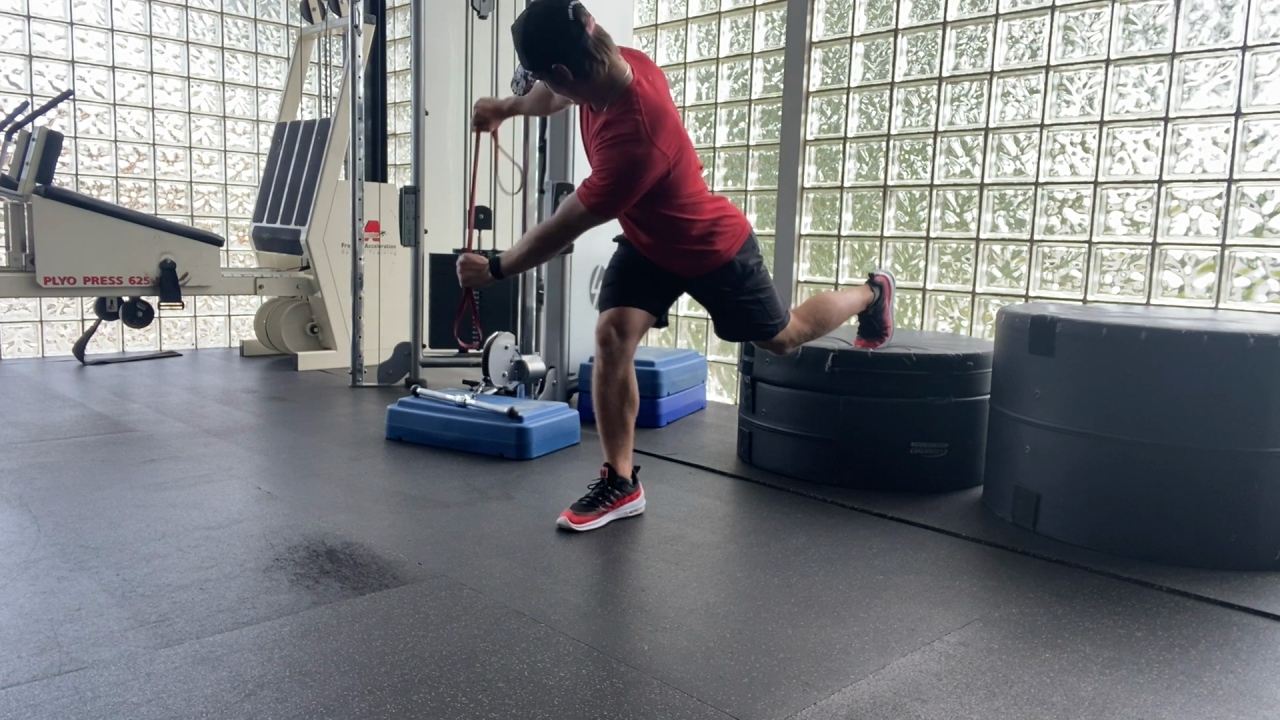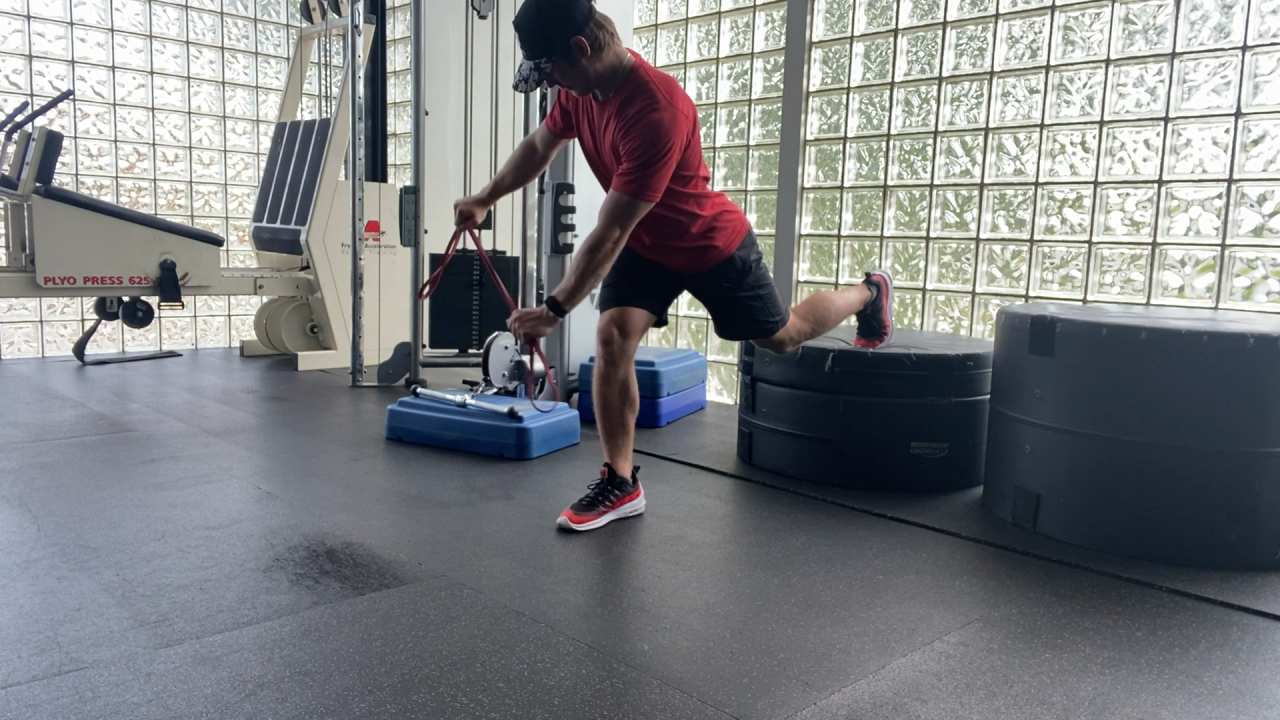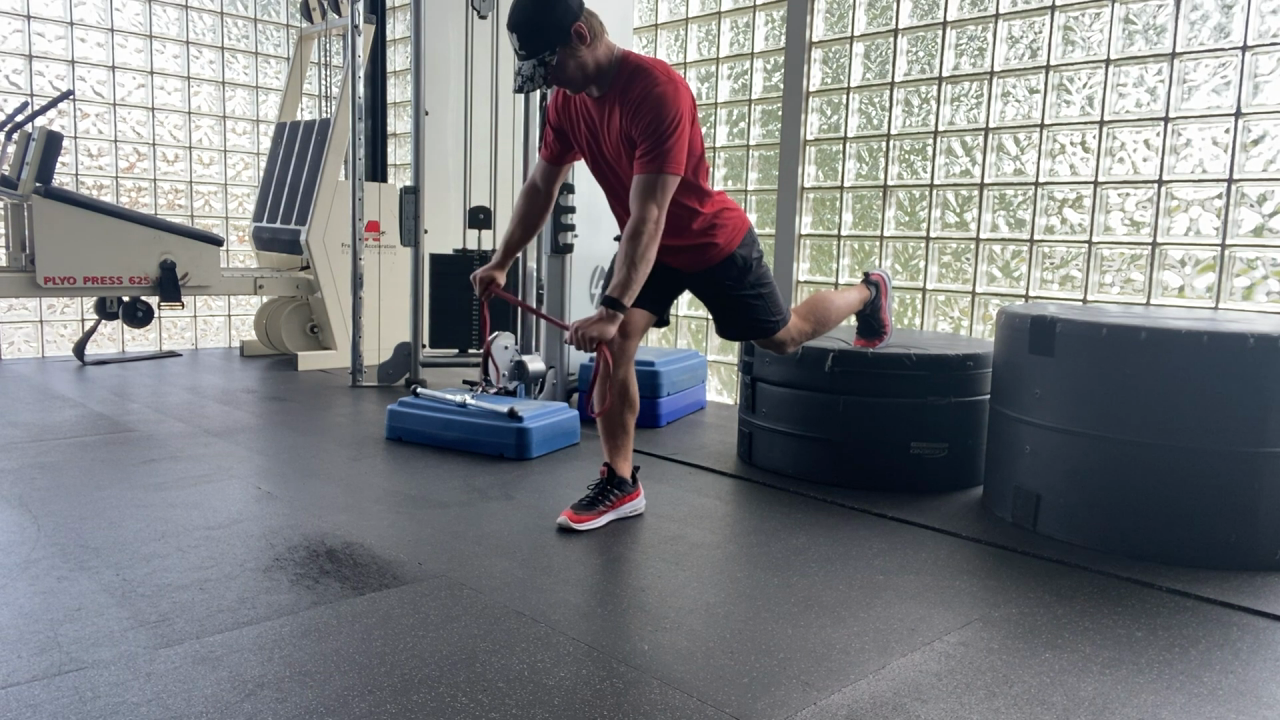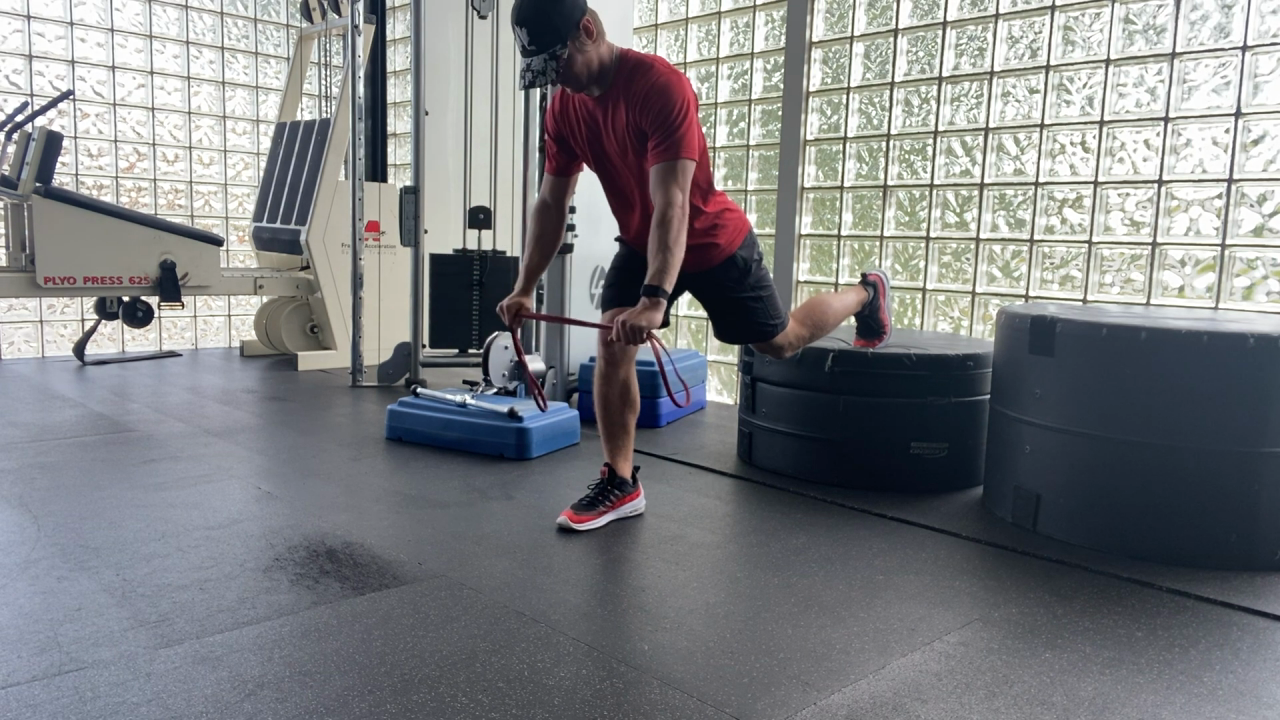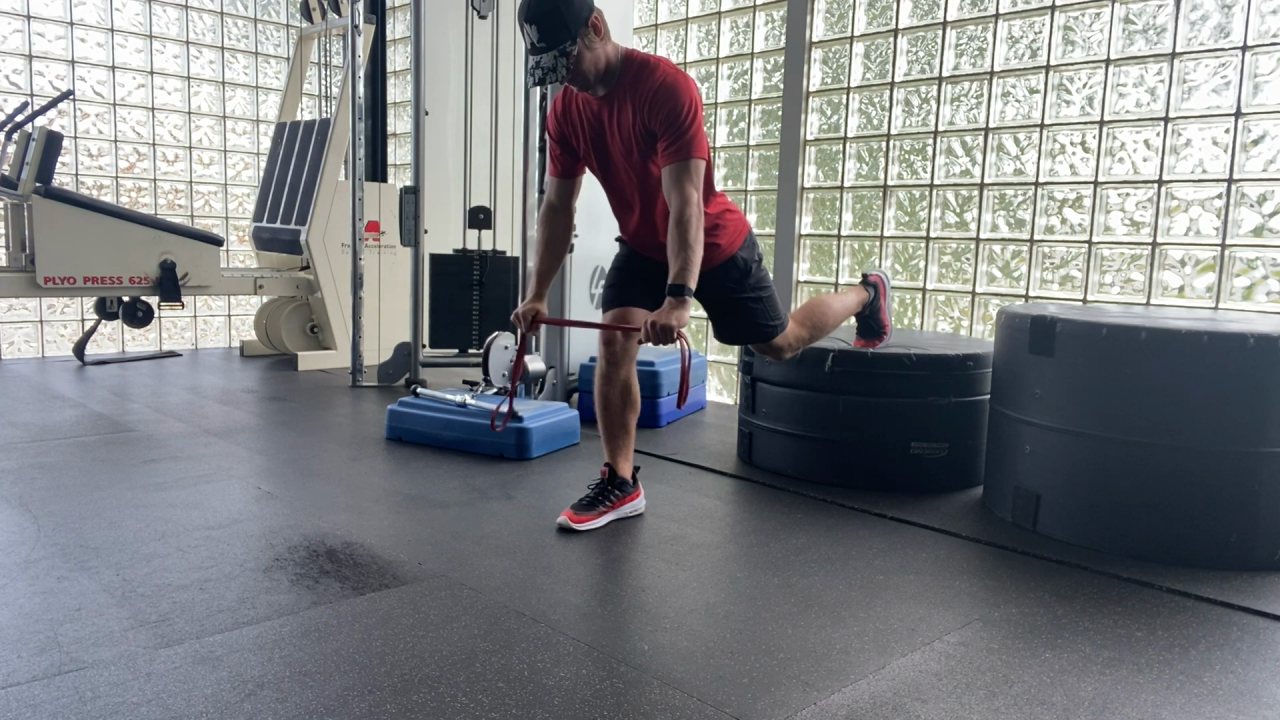
dt=0.3s
person 1, frame 1
left shoulder: (637, 138)
right shoulder: (614, 64)
left elbow: (562, 228)
right elbow: (551, 97)
left wrist: (492, 268)
right wrist: (505, 107)
left hip: (712, 247)
right hip: (646, 243)
left knee: (781, 338)
right knee: (611, 337)
left ankle: (871, 293)
right ankle: (621, 483)
person 1, frame 2
left shoulder: (656, 111)
right shoulder: (581, 89)
left elbow: (610, 232)
right elbow: (538, 148)
left wrist: (553, 309)
right wrist: (484, 199)
left hip: (712, 244)
right hip: (647, 245)
left knee: (781, 336)
right knee: (612, 338)
left ankle: (869, 293)
right ankle: (620, 483)
person 1, frame 3
left shoulder: (657, 91)
right shoulder: (566, 101)
left elbow: (649, 217)
right elbow: (541, 186)
left wrist: (614, 308)
right wrist: (501, 261)
left hip: (714, 242)
right hip: (647, 244)
left knee: (782, 337)
right knee: (613, 345)
left ankle: (868, 292)
right ankle: (621, 483)
person 1, frame 4
left shoulder: (659, 87)
right shoulder: (564, 108)
left elbow: (671, 206)
right elbow: (550, 203)
left wrist: (655, 298)
right wrist: (524, 288)
left hip: (713, 242)
right hip: (640, 242)
left knee: (780, 342)
right knee: (612, 344)
left ankle: (867, 293)
right ankle: (621, 483)
person 1, frame 5
left shoulder: (665, 87)
right shoulder: (565, 109)
left elbow: (685, 204)
right elbow: (557, 205)
left wrist: (680, 296)
right wrist: (537, 294)
left hip: (715, 244)
right hip: (642, 246)
left knee: (780, 343)
right knee: (614, 343)
left ankle: (867, 293)
right ankle: (621, 483)
